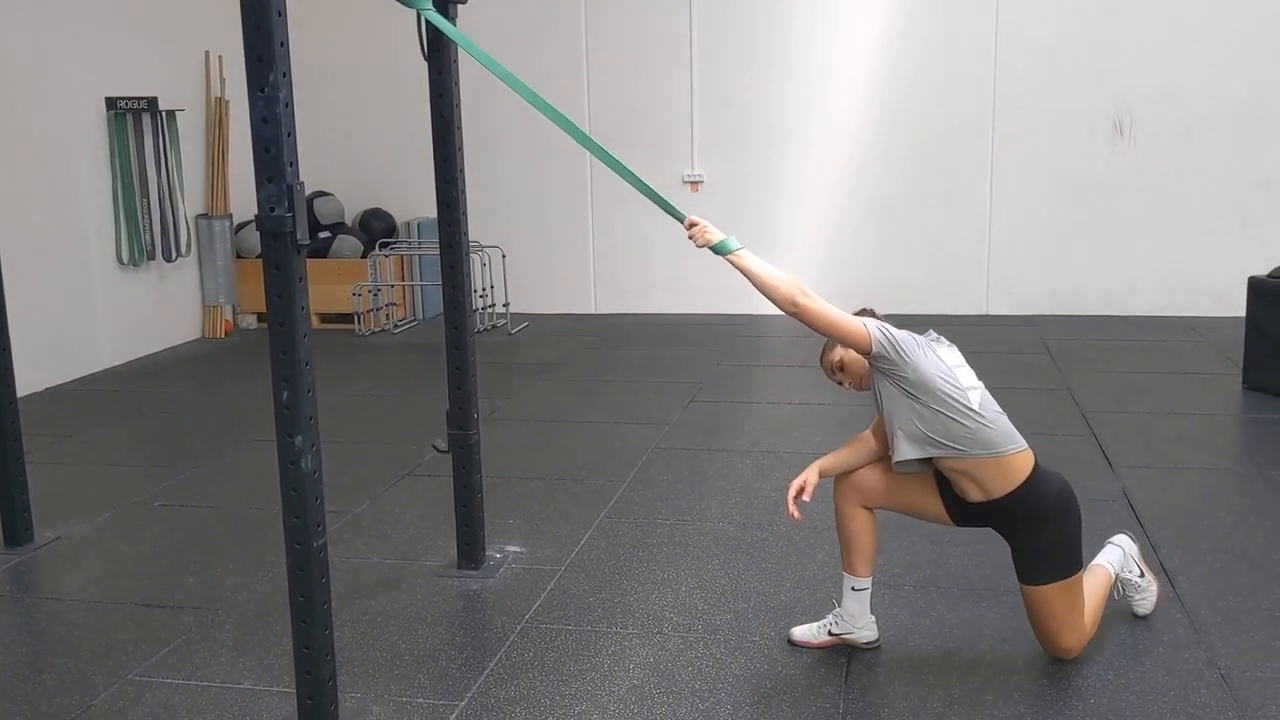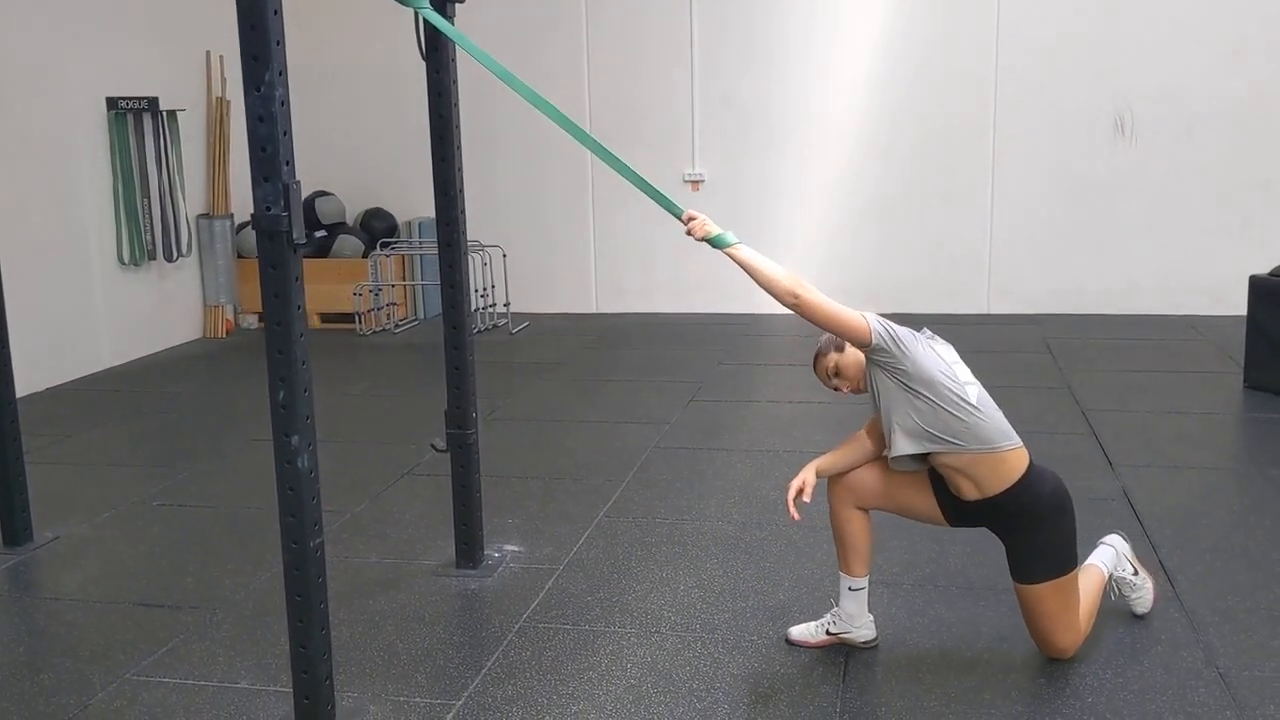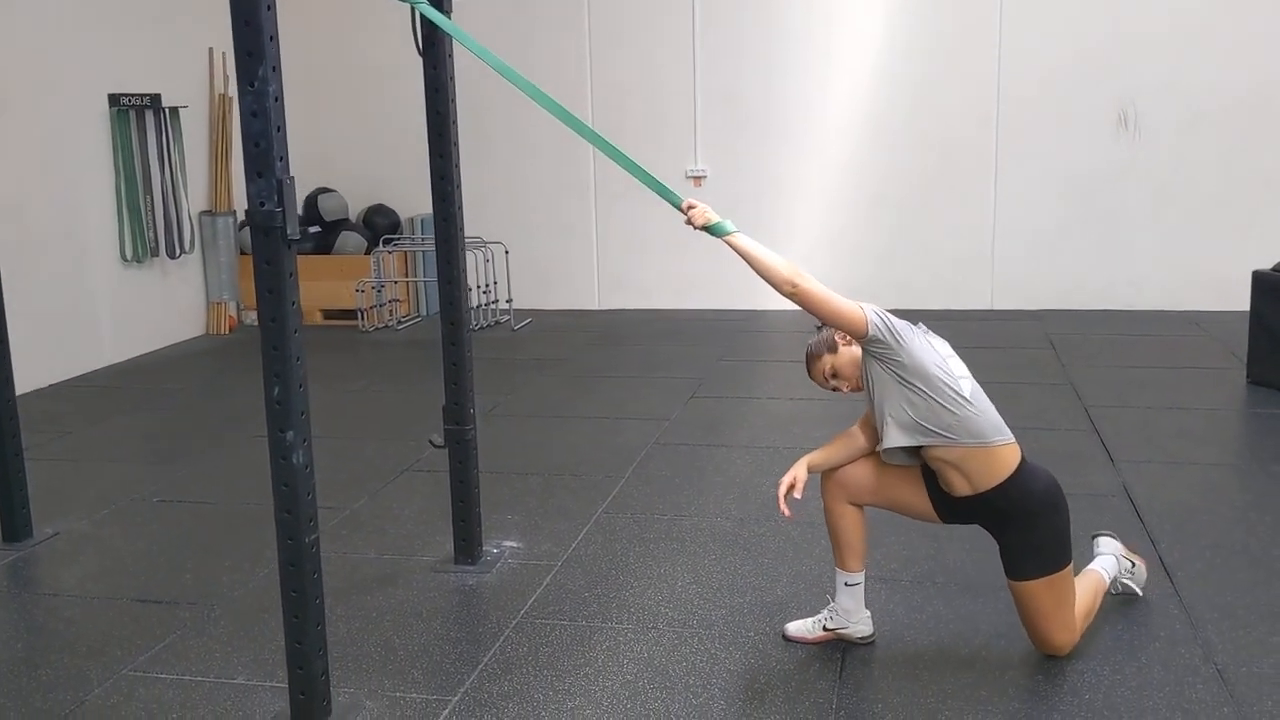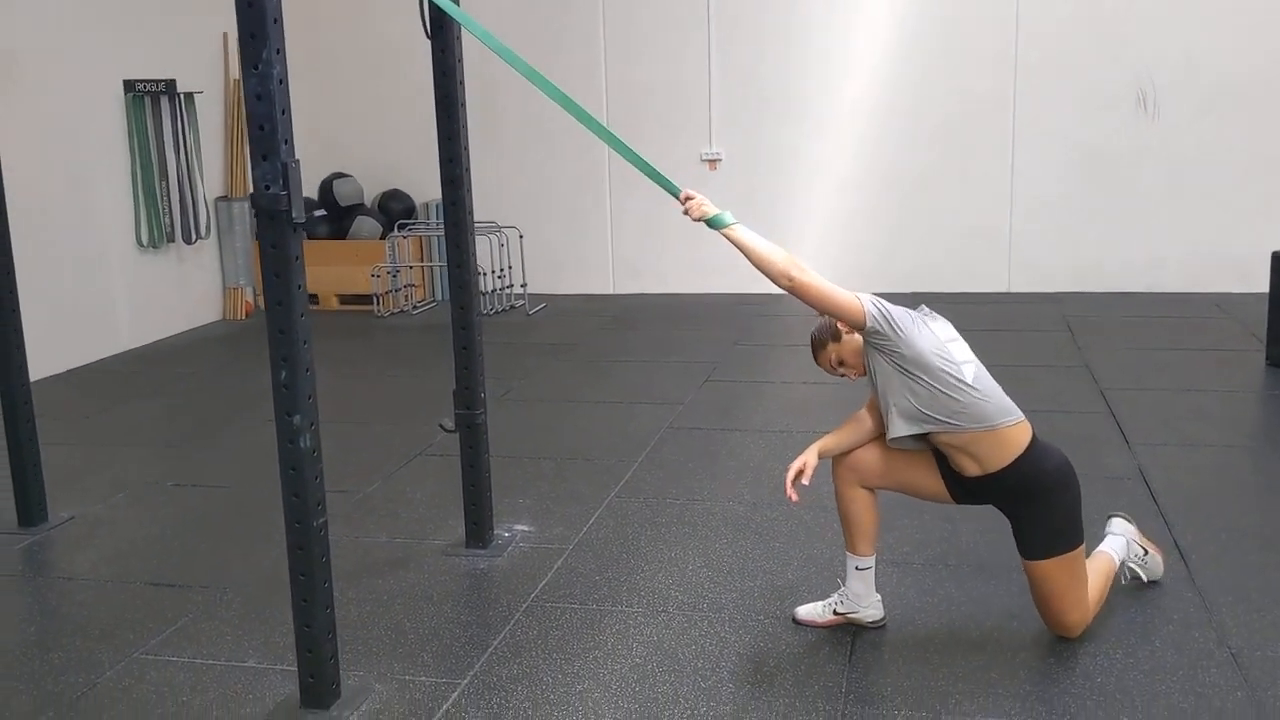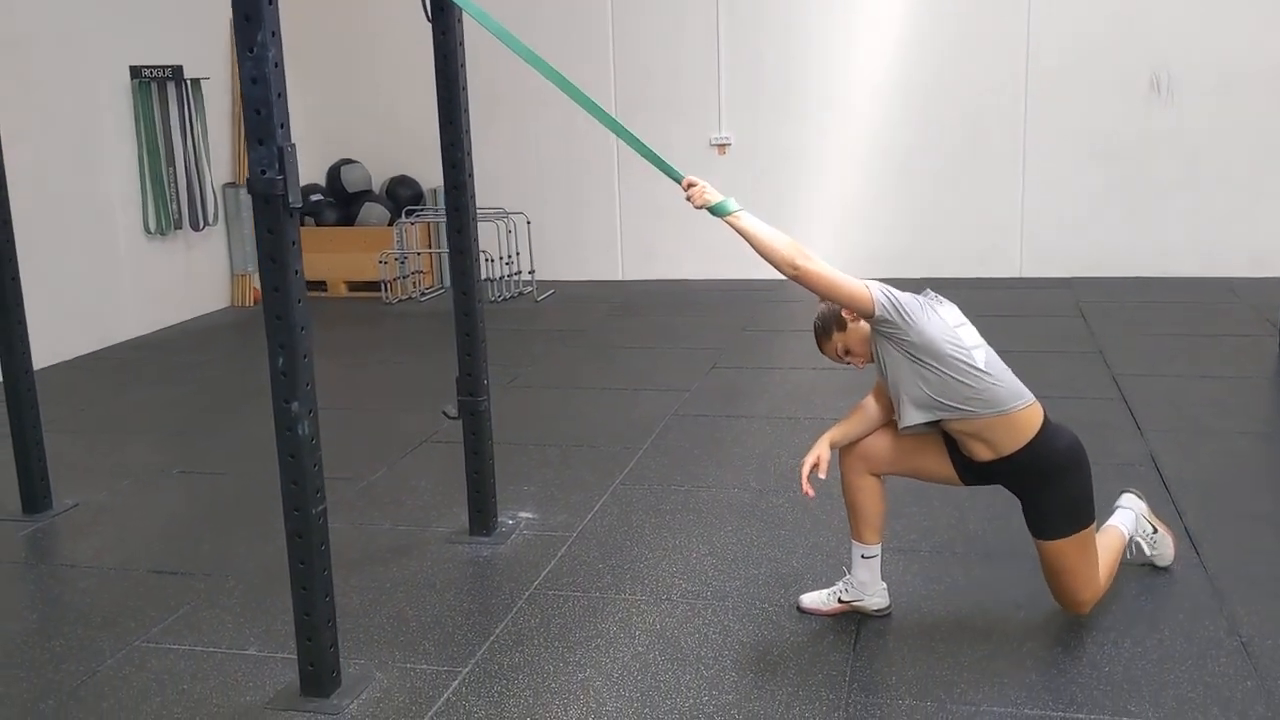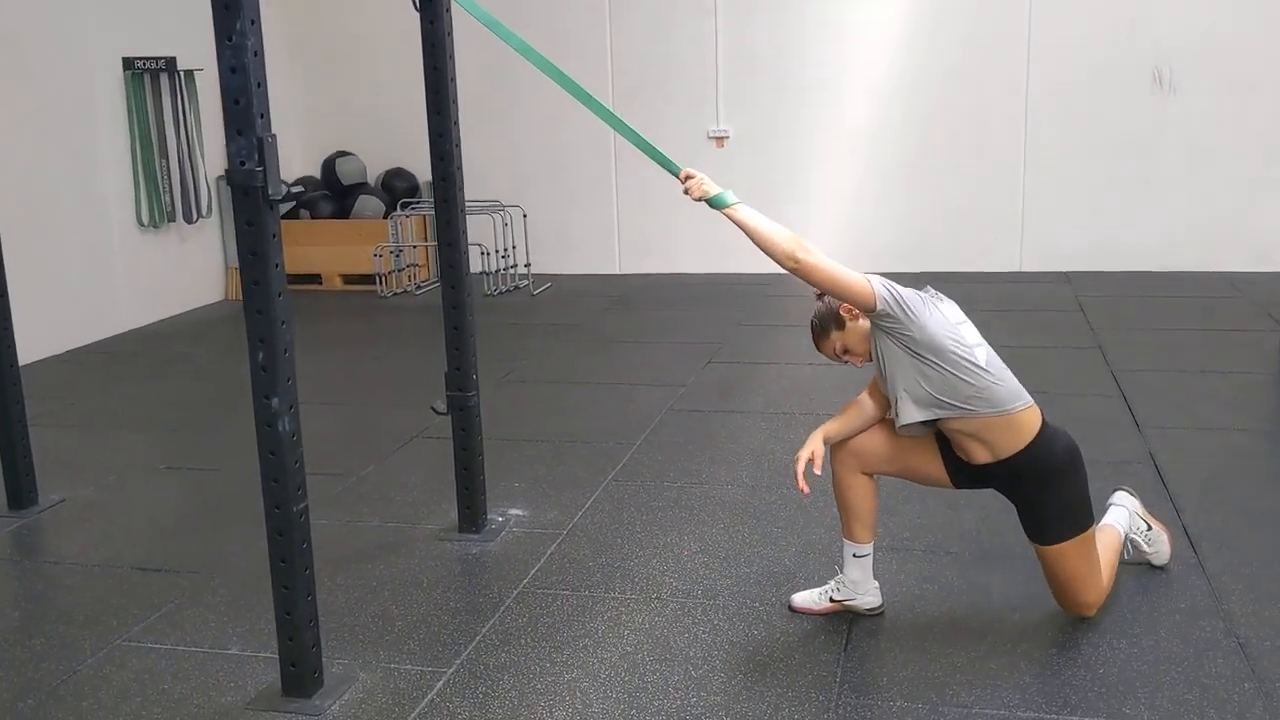
dt=0.2s
person 1, frame 1
left shoulder: (900, 350)
right shoulder: (896, 378)
left elbow: (797, 301)
right elbow: (878, 439)
left wrist: (725, 245)
right wrist: (818, 467)
left hip: (1035, 506)
right hip: (969, 492)
left knee: (1064, 646)
right knee: (852, 484)
left ankle: (1116, 560)
right ankle: (855, 621)
person 1, frame 2
left shoulder: (897, 348)
right shoulder: (891, 377)
left elbow: (798, 296)
right elbow: (873, 440)
left wrist: (724, 240)
right wrist: (815, 468)
left hip: (1030, 506)
right hip: (964, 493)
left knee: (1060, 646)
right knee: (846, 485)
left ankle: (1109, 560)
right ankle: (852, 621)
person 1, frame 3
left shoulder: (891, 341)
right shoulder: (884, 372)
left elbow: (795, 285)
right elbow: (866, 435)
left wrist: (723, 229)
right wrist: (807, 462)
left hip: (1023, 502)
right hip: (958, 492)
left knee: (1056, 643)
right knee: (839, 480)
left ankle: (1107, 564)
right ankle: (850, 617)
person 1, frame 4
left shoulder: (892, 328)
right shoulder: (888, 355)
left elbow: (793, 277)
right elbow: (874, 417)
left wrist: (721, 220)
right wrist: (817, 449)
left hip: (1034, 480)
right hip: (970, 471)
left knee: (1069, 623)
right knee: (851, 464)
left ankle: (1119, 545)
right ankle: (860, 601)
person 1, frame 5
left shoulder: (900, 314)
right shoulder: (895, 338)
left elbow: (798, 264)
right elbow: (882, 403)
left wrist: (724, 207)
right wrist: (828, 440)
left hip: (1046, 461)
right hip: (978, 451)
left knee: (1079, 601)
right knee: (858, 452)
left ankle: (1128, 520)
right ankle: (865, 588)
person 1, frame 6
left shoulder: (903, 310)
right shoulder: (891, 336)
left elbow: (798, 257)
right elbow: (877, 400)
left wrist: (723, 200)
right wrist: (820, 435)
left hip: (1040, 465)
right hip: (970, 454)
left knee: (1082, 603)
right knee: (849, 451)
left ankle: (1122, 518)
right ankle: (857, 588)
